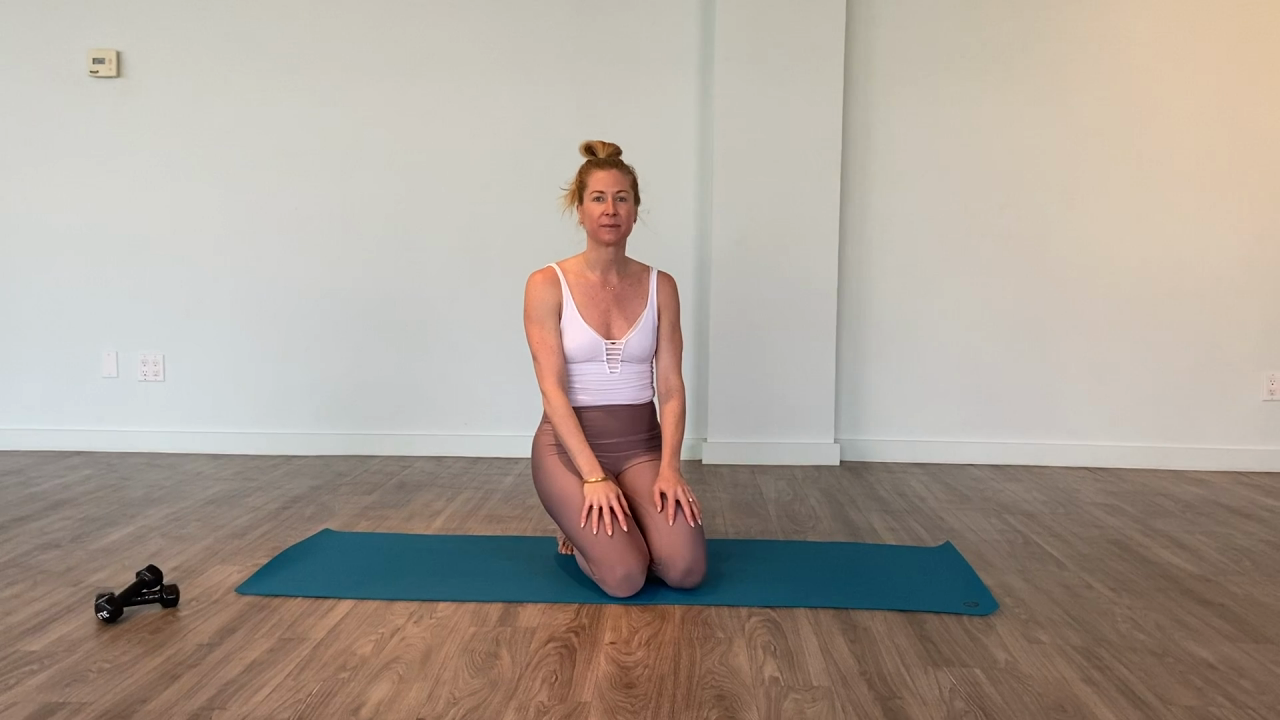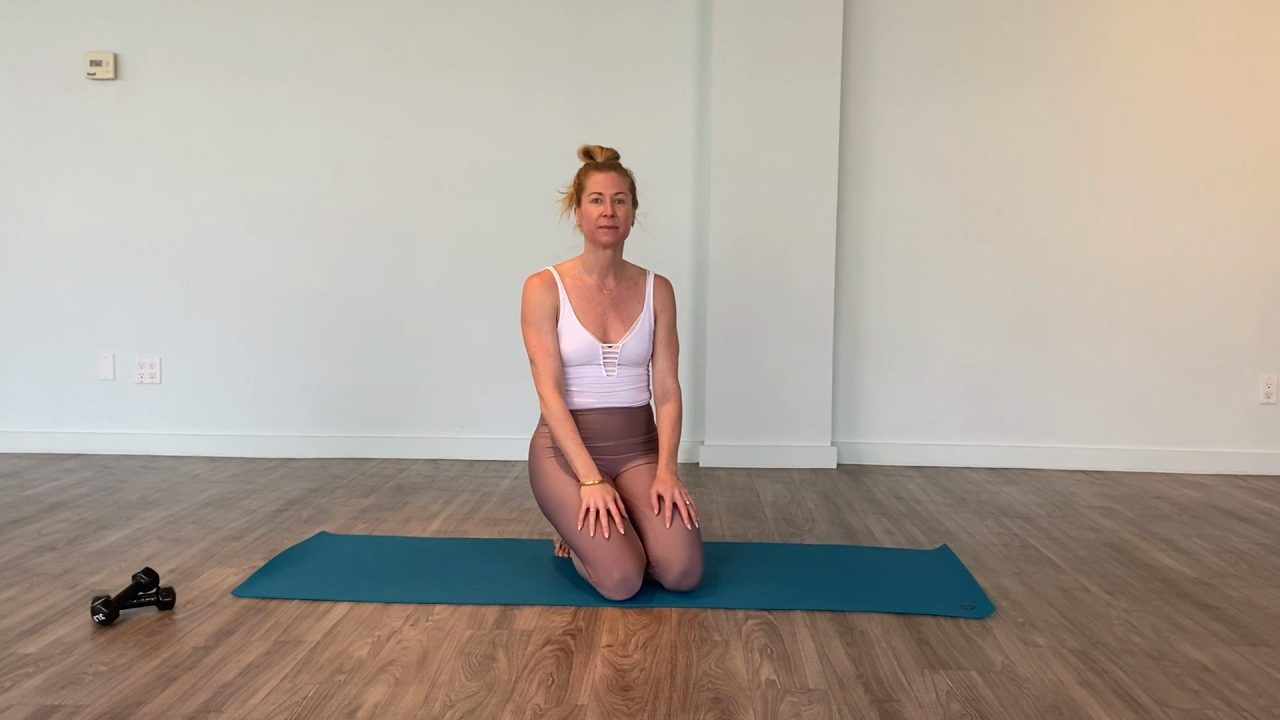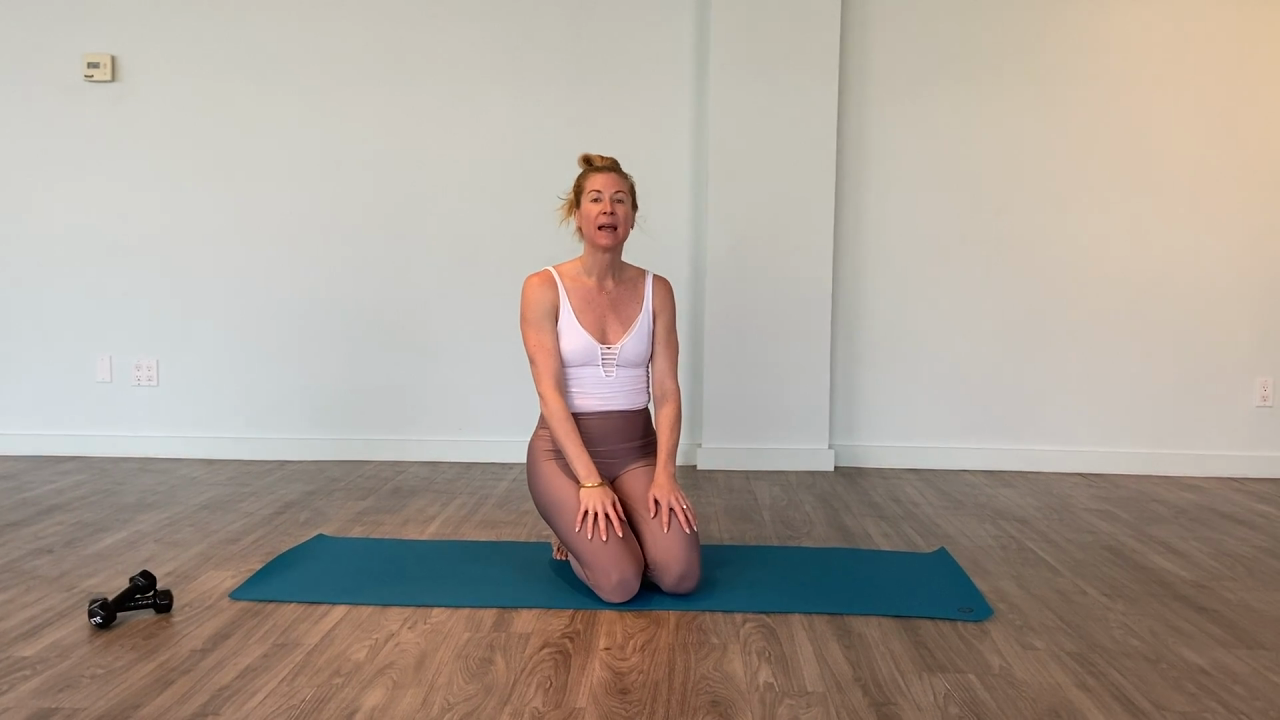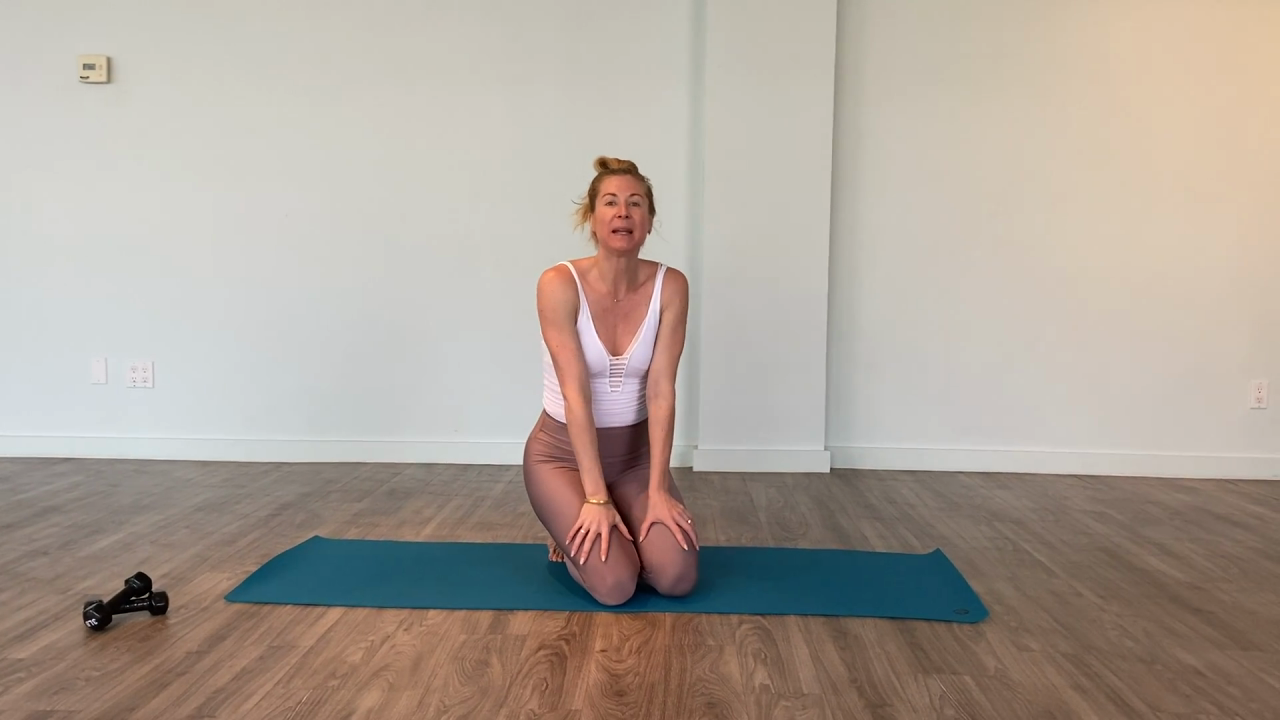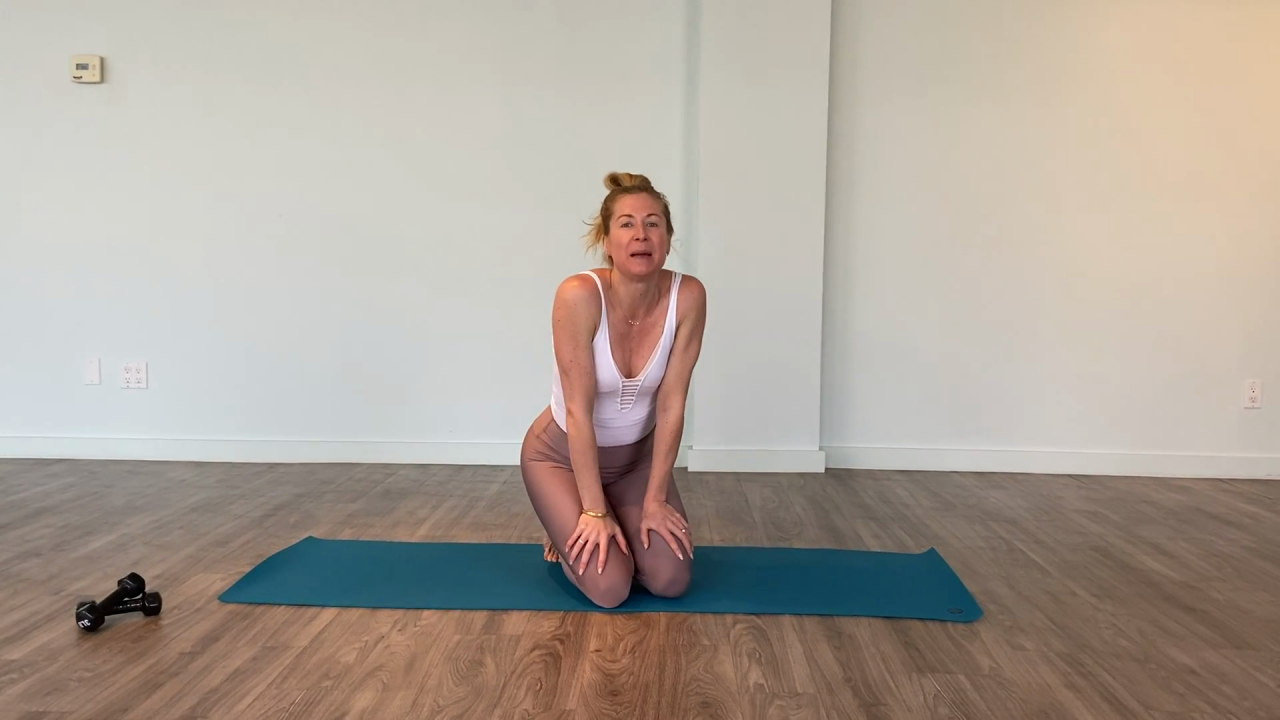
dt=0.5s
person 1, frame 1
left shoulder: (660, 286)
right shoulder: (547, 285)
left elbow: (671, 387)
right elbow: (553, 390)
left wrist: (670, 467)
right wrist: (593, 477)
left hip: (641, 443)
right hip: (569, 444)
left knee: (685, 570)
right knee: (625, 577)
left ankle: (624, 521)
right ankle: (580, 526)
person 1, frame 2
left shoulder: (657, 289)
right shoulder: (544, 288)
left elbow: (667, 390)
right elbow: (549, 392)
left wrist: (667, 470)
right wrist: (590, 478)
left hip: (637, 446)
right hip: (566, 448)
left knee: (682, 572)
right knee: (621, 580)
left ankle: (621, 522)
right ankle: (576, 531)
person 1, frame 3
left shoulder: (656, 290)
right shoulder: (543, 287)
left elbow: (666, 391)
right elbow: (549, 393)
left wrist: (665, 473)
right wrist: (589, 481)
left hip: (636, 449)
right hip: (564, 450)
left knee: (681, 576)
right knee: (619, 583)
left ankle: (619, 525)
right ankle: (576, 533)
person 1, frame 4
left shoulder: (670, 285)
right shoulder: (559, 283)
left elbow: (661, 391)
right elbow: (575, 394)
left wrist: (658, 490)
right wrist: (595, 496)
left hip: (635, 453)
right hip: (562, 454)
left knee: (677, 577)
right knee: (615, 584)
left ankle: (613, 525)
right ankle: (572, 533)
person 1, frame 5
left shoulder: (687, 296)
right shoulder: (579, 295)
left elbow: (671, 405)
right elbow: (578, 410)
left wrist: (654, 499)
right wrist: (594, 510)
left hip: (636, 455)
right hip: (561, 454)
left knee: (671, 580)
right knee: (609, 588)
left ankle: (617, 533)
right ankle: (569, 536)
